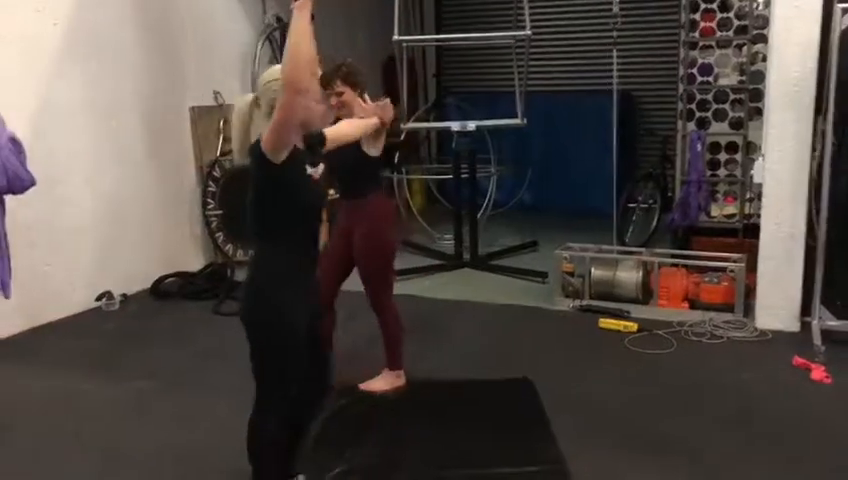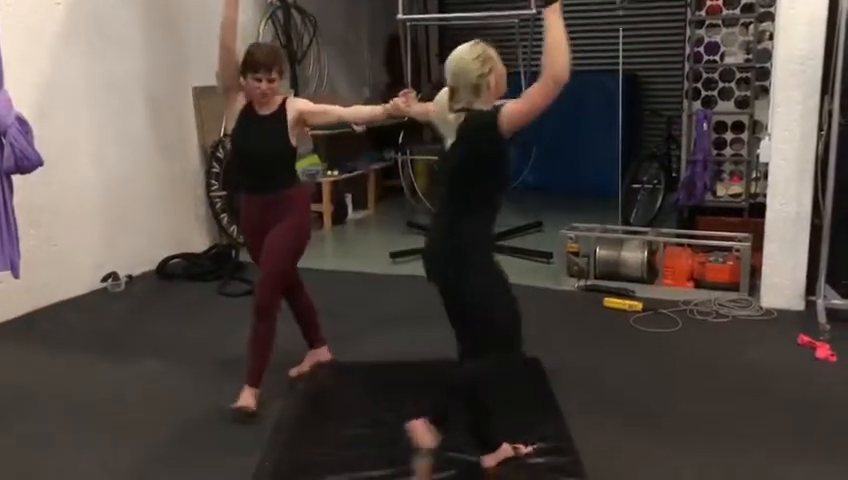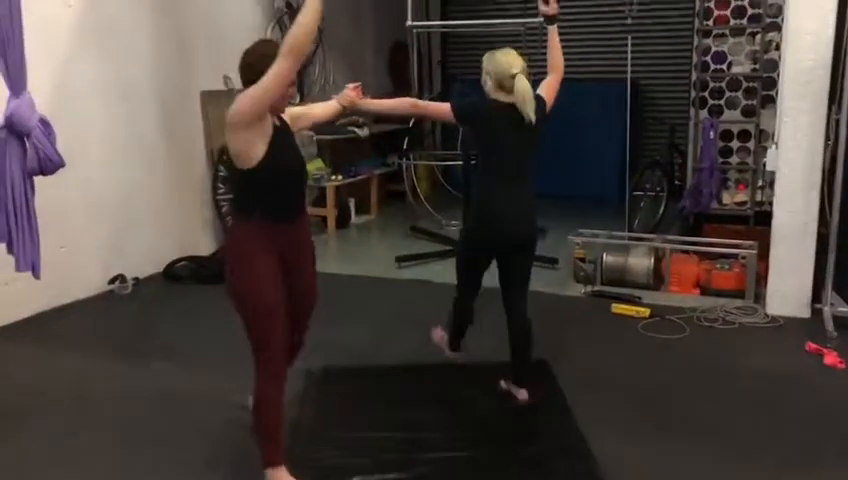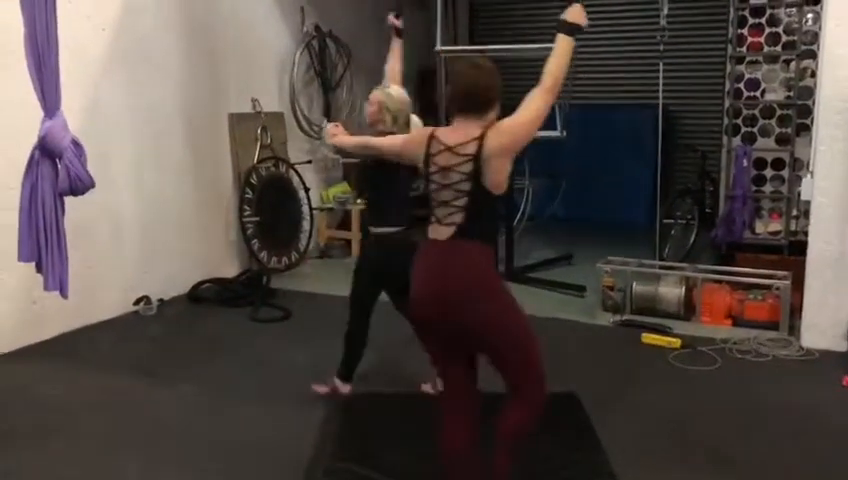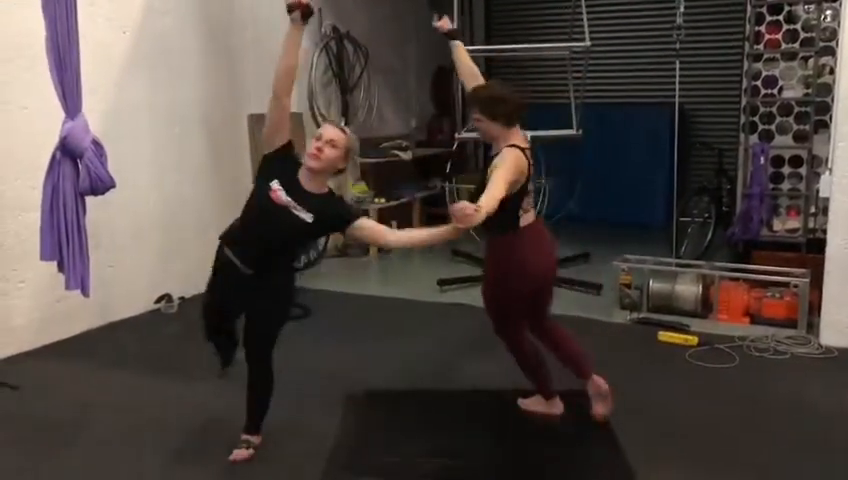
dt=1s
person 1, frame 1
left shoulder: (308, 145)
right shoulder: (272, 154)
left elbow: (347, 128)
right elbow: (295, 85)
left wrist: (376, 120)
left hip: (304, 290)
right hip: (272, 298)
left knee: (313, 389)
right knee: (274, 400)
person 1, frame 2
left shoulder: (453, 118)
right shoulder: (488, 126)
left elbow: (428, 110)
right elbow: (553, 78)
left wrist: (414, 107)
left hip: (441, 250)
right hip: (467, 255)
left knee: (476, 347)
right knee: (502, 351)
left ankle: (490, 446)
right ankle: (429, 423)
person 1, frame 3
left shoulder: (479, 111)
right shoulder: (534, 111)
left elbow: (417, 107)
right elbow: (556, 73)
left wrist: (366, 105)
left hip: (487, 218)
right hip: (524, 220)
left knee: (467, 285)
right knee: (516, 301)
left ankle: (453, 343)
right ankle: (519, 382)
person 1, frame 4
right shoulder: (381, 138)
right elbow: (391, 82)
right wrist: (397, 38)
left hip: (389, 243)
right hip: (384, 240)
left knee: (403, 310)
right knee: (359, 310)
left ankle: (438, 377)
right ankle: (343, 380)
person 1, frame 5
left shoulder: (336, 209)
right shoulder: (280, 161)
left elbow: (393, 237)
right elbow: (281, 90)
left wrist: (451, 230)
left hip: (270, 286)
right hip: (230, 263)
left knee: (258, 359)
right knee: (215, 326)
left ankle: (251, 433)
right ankle: (226, 354)
person 2, frame 1
right shoulder: (335, 121)
left elbow: (373, 126)
left hip: (373, 214)
right hip: (346, 213)
left knee: (379, 296)
right knee: (322, 290)
left ankle: (395, 372)
person 2, frame 2
left shoulder: (295, 110)
right shoulder: (234, 101)
left elbow: (344, 113)
right elbow: (226, 48)
left wrist: (386, 109)
left hip: (289, 209)
right hip: (251, 210)
left knee: (264, 298)
right knee: (286, 283)
left ankle: (251, 388)
right ankle: (318, 349)
person 2, frame 3
left shoulder: (283, 118)
right shoulder: (245, 117)
left elbow: (316, 112)
right elbow: (291, 55)
left wrist: (342, 102)
left hip: (297, 242)
right hip: (254, 248)
left knee: (289, 347)
right knee: (271, 356)
left ankle: (263, 403)
person 2, frame 4
left shoulder: (426, 141)
right shoulder: (501, 140)
left elbow: (373, 144)
right elbow: (548, 89)
left wrist: (343, 138)
left hip: (428, 274)
right hip: (472, 277)
left knee: (458, 393)
right knee: (529, 390)
person 2, frame 5
left shoulder: (510, 157)
right shoulder: (509, 135)
left elbow: (496, 190)
right elbow: (475, 82)
left wrist: (477, 213)
right wrist: (453, 38)
left hip: (512, 255)
right hip: (538, 246)
left knee: (509, 329)
right knee: (541, 322)
left ankle: (550, 398)
right ankle: (594, 382)
